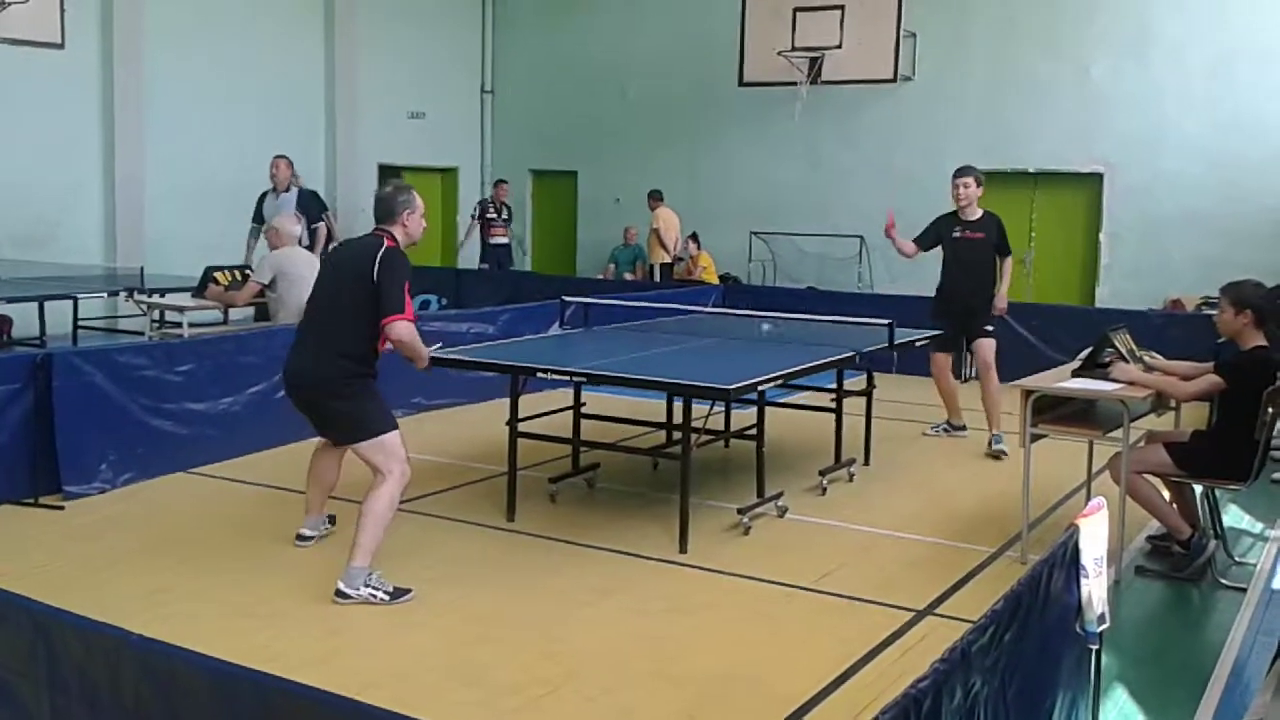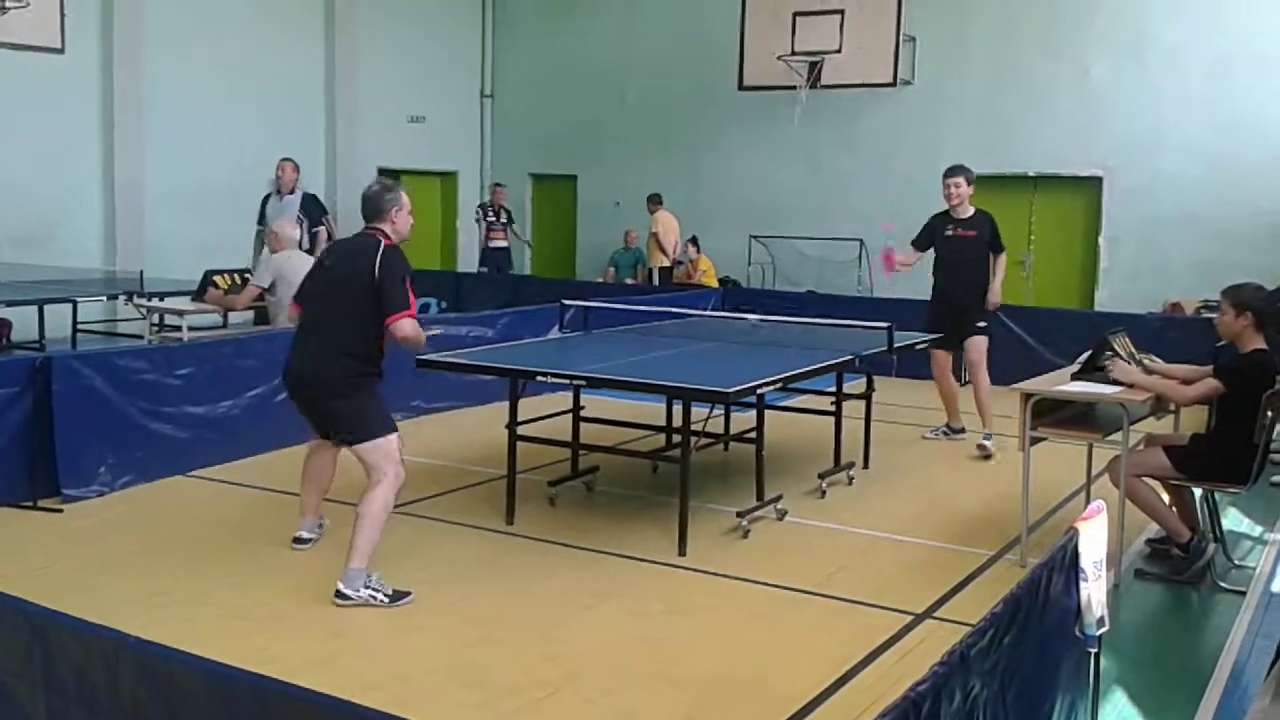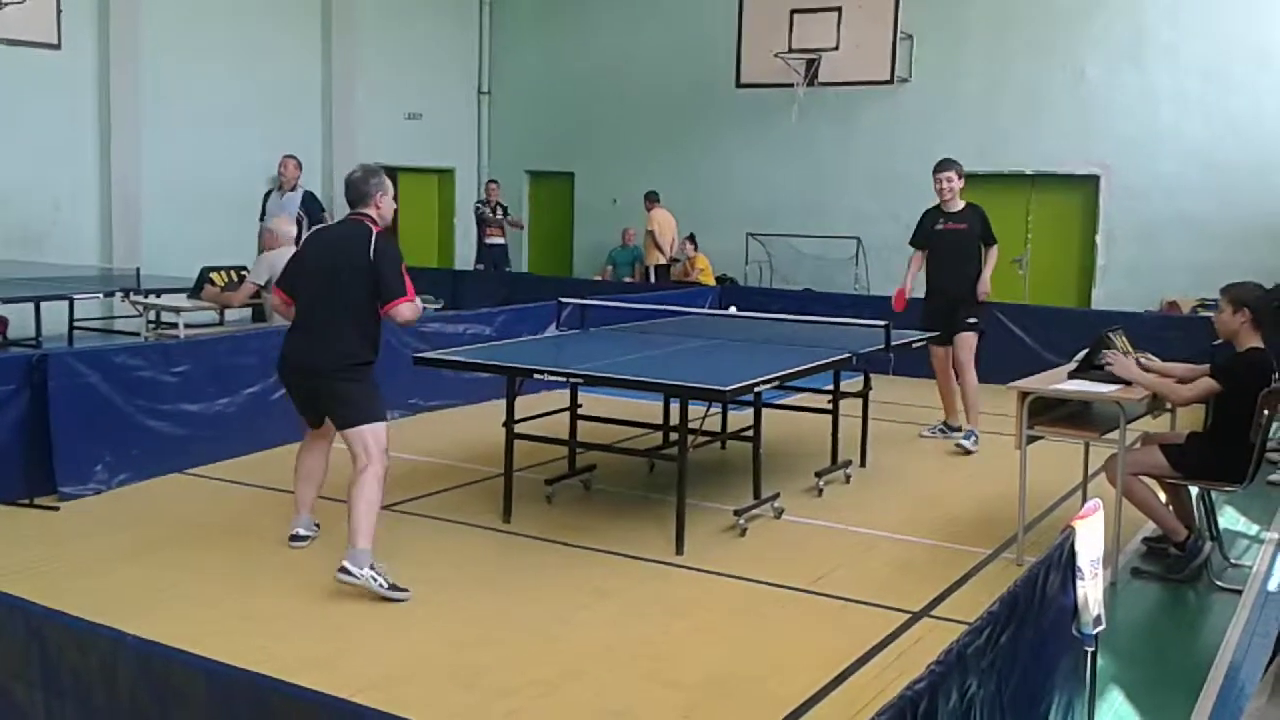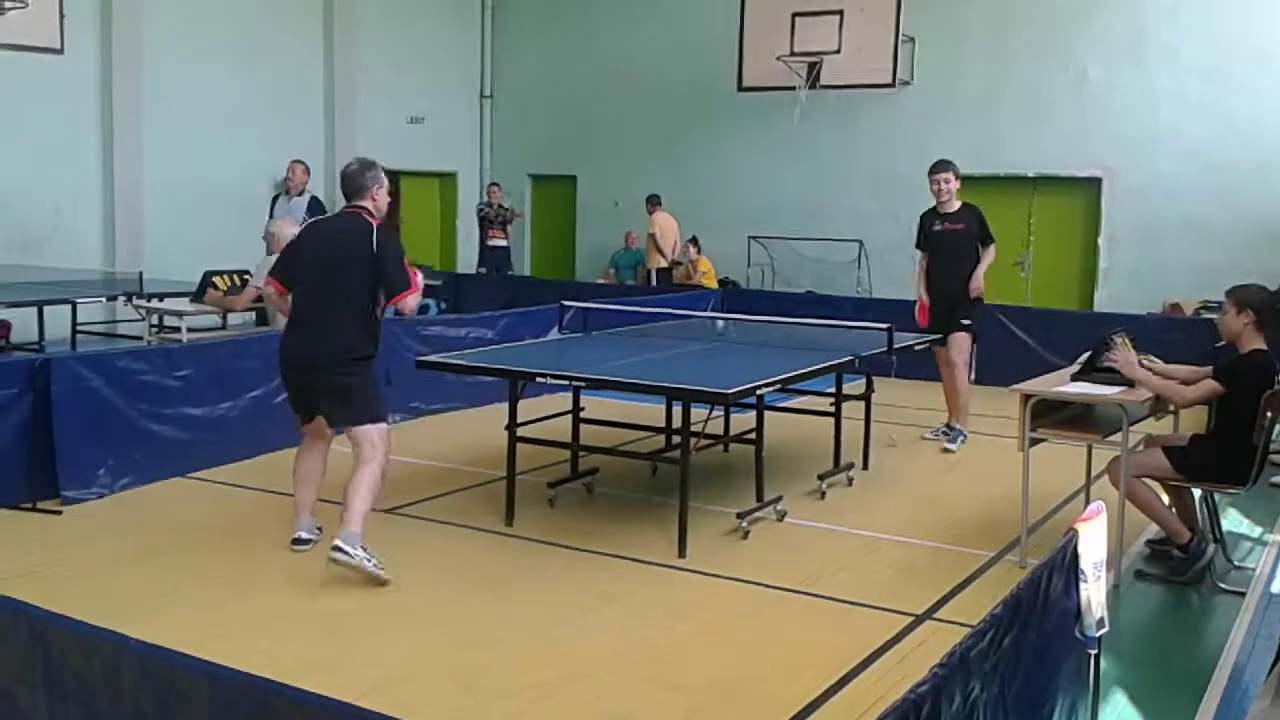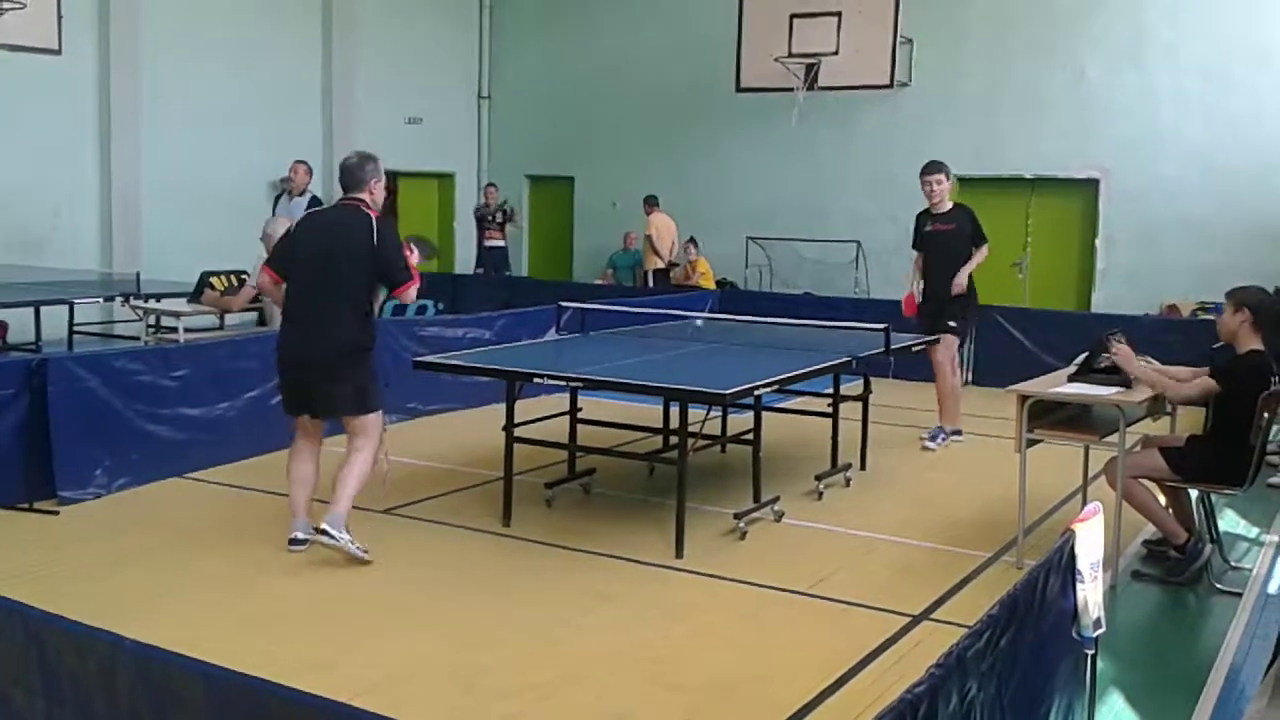
dt=0.1s
person 1, frame 1
left shoulder: (345, 250)
right shoulder: (391, 258)
right elbow: (399, 331)
right wrist: (421, 354)
left hip: (301, 371)
right hip: (340, 379)
left knee: (336, 439)
right knee: (394, 471)
left ankle: (312, 523)
right ankle: (356, 580)
person 1, frame 2
left shoulder: (335, 251)
right shoulder: (388, 257)
left elbow: (299, 312)
right elbow: (402, 327)
right wrist: (420, 339)
left hip: (301, 372)
right hip: (349, 381)
left knee: (326, 439)
right knee: (387, 475)
left ankle: (307, 526)
right ankle: (356, 580)
person 1, frame 3
left shoulder: (317, 237)
right shoulder: (380, 243)
left elbow: (279, 300)
right elbow: (401, 312)
right wrist: (418, 307)
left hip: (295, 360)
right hip: (345, 366)
left knee: (318, 434)
right knee: (372, 460)
left ankle: (302, 524)
right ankle: (359, 560)
person 1, frame 4
left shoulder: (311, 230)
right shoulder: (379, 236)
left elbow: (272, 292)
right elbow: (406, 305)
right wrist: (416, 283)
left hip: (298, 356)
right hip: (348, 360)
left knee: (315, 437)
right knee: (373, 452)
left ankle: (303, 529)
right ankle: (350, 540)
person 1, frame 5
left shoulder: (307, 222)
right shoulder: (378, 228)
left elbow: (267, 281)
right elbow: (407, 294)
right wrist: (411, 265)
left hip: (294, 350)
right hip: (345, 353)
left knee: (306, 438)
right knee: (366, 439)
left ankle: (300, 528)
right ankle: (336, 523)
person 2, frame 1
left shoulder: (1252, 363)
right shoulder: (1255, 357)
left elbow: (1187, 391)
right elbow: (1199, 370)
left wrist: (1136, 376)
right wrist: (1154, 364)
left hip: (1230, 457)
right hip: (1231, 446)
left knee: (1121, 465)
right knee: (1155, 440)
left ankle: (1190, 541)
right ankle: (1191, 531)
person 2, frame 2
left shoulder: (1250, 366)
right shoulder: (1255, 359)
left elbow: (1186, 395)
right elbow: (1198, 373)
left wrist: (1136, 378)
right wrist: (1152, 367)
left hip: (1229, 460)
right hip: (1231, 449)
left knee: (1120, 467)
right knee: (1154, 442)
left ankle: (1189, 544)
right ankle: (1190, 534)
person 2, frame 3
left shoulder: (1247, 364)
right shoulder: (1251, 358)
left elbow: (1183, 395)
right elbow: (1195, 372)
left wrist: (1134, 374)
right wrist: (1149, 365)
left hip: (1226, 459)
right hip: (1227, 448)
left knee: (1117, 466)
right knee: (1150, 441)
left ankle: (1185, 543)
right ankle: (1187, 533)
person 2, frame 4
left shoulder: (1249, 366)
left elbow: (1185, 398)
right elbow: (1198, 374)
left wrist: (1137, 374)
right wrist: (1153, 368)
left hip: (1228, 461)
right hip: (1231, 451)
left knee: (1120, 468)
right knee: (1154, 443)
left ankle: (1189, 545)
right ankle: (1190, 535)
person 2, frame 5
left shoulder: (1246, 366)
right shoulder: (1253, 361)
left elbow: (1181, 393)
right elbow: (1196, 375)
left wrist: (1135, 369)
right wrist: (1152, 368)
left hip: (1225, 461)
right hip: (1228, 451)
left knee: (1117, 469)
right knee: (1150, 444)
left ankle: (1186, 546)
right ankle: (1187, 536)
person 3, frame 1
left shoulder: (992, 223)
right shoulder: (944, 223)
left elbow: (1006, 259)
right elbow: (911, 250)
left wrist: (1002, 292)
right wrist: (894, 237)
left hip: (981, 306)
right hip: (947, 306)
left knee: (986, 363)
right knee: (939, 368)
left ankle: (995, 434)
right ankle: (955, 422)
person 3, frame 2
left shoulder: (984, 220)
right shoulder: (937, 222)
left elbow: (1000, 255)
right elbow: (917, 254)
left wrist: (995, 286)
right wrist: (898, 261)
left hip: (974, 305)
right hip: (942, 304)
left knee: (976, 363)
right knee: (939, 367)
left ankle: (987, 433)
right ankle: (954, 425)
person 3, frame 3
left shoulder: (975, 214)
right shoulder: (930, 217)
left elbow: (992, 248)
right elbow: (919, 253)
left wrist: (985, 276)
right wrist: (908, 280)
left hip: (968, 299)
right hip: (936, 299)
left knee: (964, 360)
right knee: (940, 363)
left ankle: (972, 429)
right ankle: (952, 423)
person 3, frame 4
left shoulder: (972, 214)
right shoulder: (927, 219)
left elbow: (990, 248)
left wrist: (980, 272)
right wrist: (921, 287)
left hip: (966, 299)
right hip: (938, 300)
left knee: (957, 359)
right knee: (945, 364)
left ankle: (960, 428)
right ankle: (954, 424)
person 3, frame 5
left shoulder: (964, 214)
right shoulder: (922, 219)
left elbow: (982, 249)
left wrist: (965, 271)
right wrist: (914, 283)
left hip: (959, 299)
right hip: (932, 300)
left knee: (943, 360)
right knee: (944, 363)
left ankle: (945, 427)
right ankle: (952, 426)
